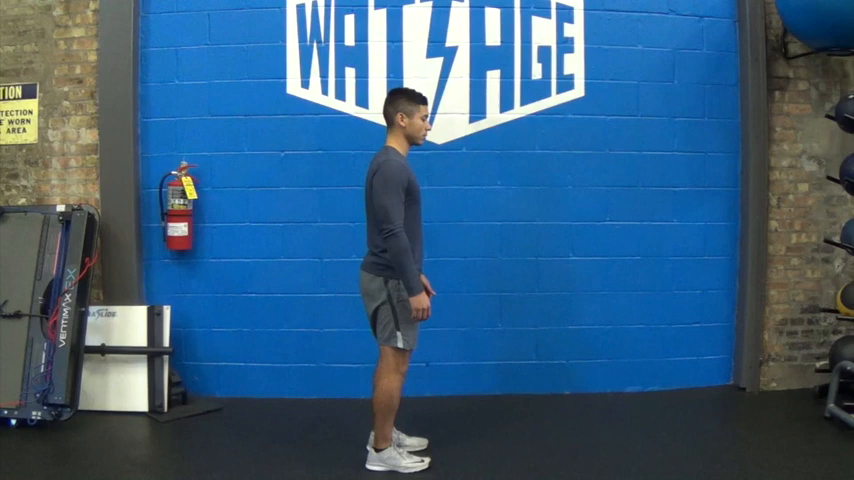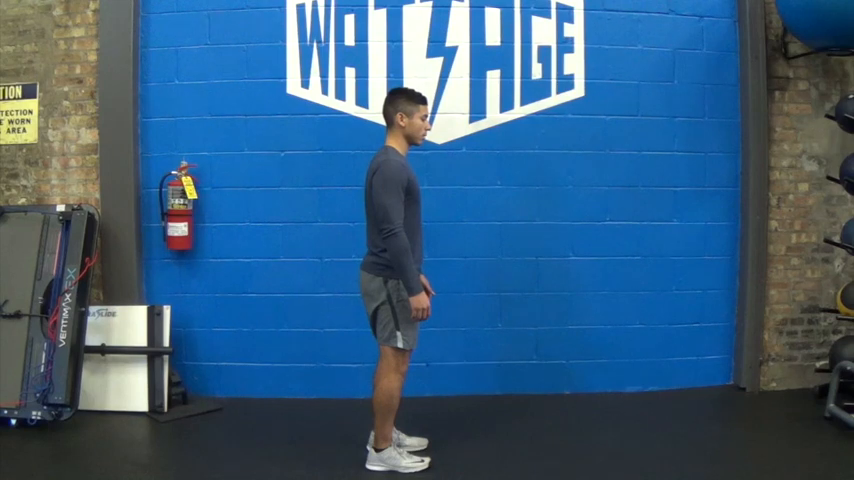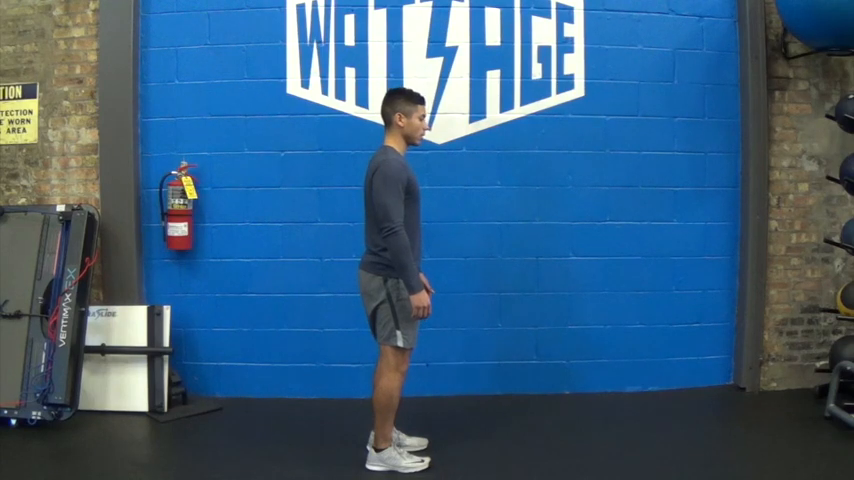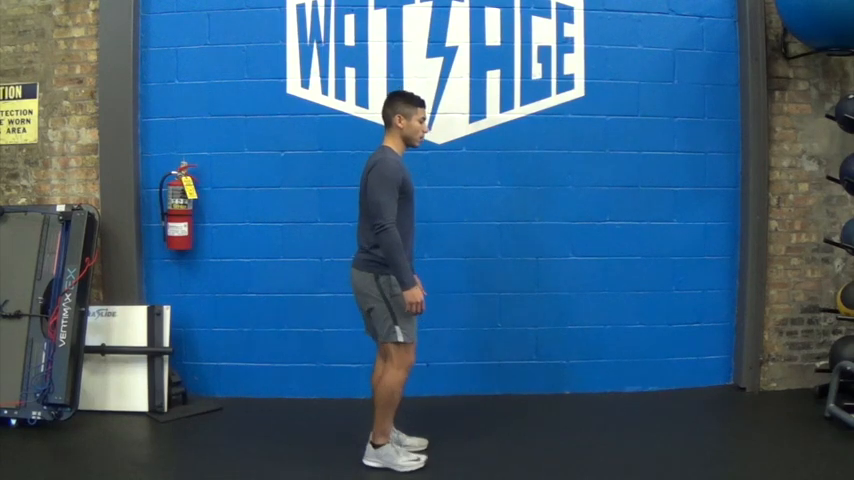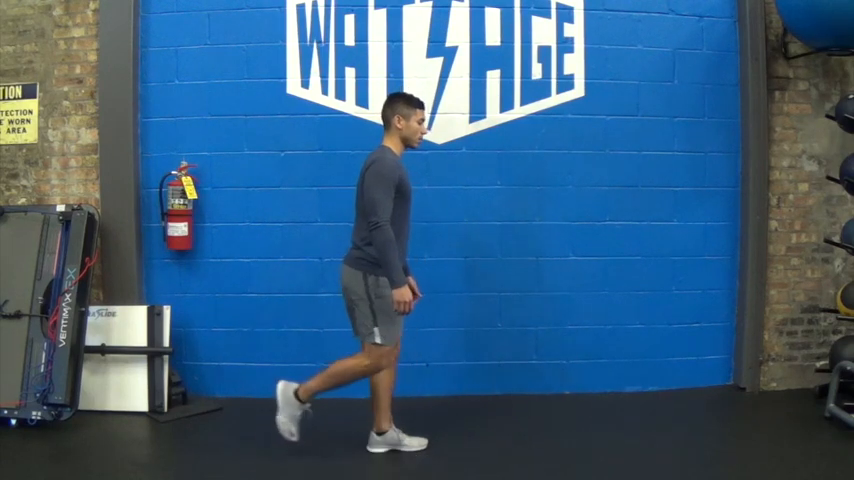
dt=0.3s
person 1, frame 1
left shoulder: (394, 163)
right shoulder: (390, 167)
right elbow: (392, 233)
left wrist: (417, 275)
right wrist: (414, 289)
left hip: (394, 276)
right hip: (390, 281)
left knee: (393, 359)
right knee: (395, 363)
left ankle: (386, 435)
right ankle: (381, 451)
person 1, frame 2
left shoulder: (394, 163)
right shoulder: (390, 167)
right elbow: (392, 233)
left wrist: (416, 275)
right wrist: (413, 288)
left hip: (392, 276)
right hip: (389, 280)
left knee: (393, 360)
right knee: (395, 363)
left ankle: (385, 434)
right ankle: (381, 451)
person 1, frame 3
left shoulder: (391, 162)
right shoulder: (390, 166)
right elbow: (393, 232)
left wrist: (415, 275)
right wrist: (414, 287)
left hip: (389, 275)
right hip: (388, 279)
left knee: (391, 358)
right knee: (396, 363)
left ankle: (384, 434)
right ankle: (382, 451)
person 1, frame 4
left shoulder: (389, 163)
right shoulder: (386, 164)
right elbow: (385, 229)
left wrist: (409, 275)
right wrist: (407, 283)
left hip: (382, 273)
right hip: (380, 276)
left knee: (388, 356)
right knee: (401, 359)
left ankle: (385, 433)
right ankle: (379, 446)
person 1, frame 5
left shoulder: (390, 164)
right shoulder: (384, 164)
right elbow: (379, 227)
left wrist: (404, 275)
right wrist: (396, 283)
left hip: (380, 273)
right hip: (370, 275)
left knee: (389, 354)
right knee: (375, 357)
left ankle: (384, 432)
right ankle: (296, 395)
